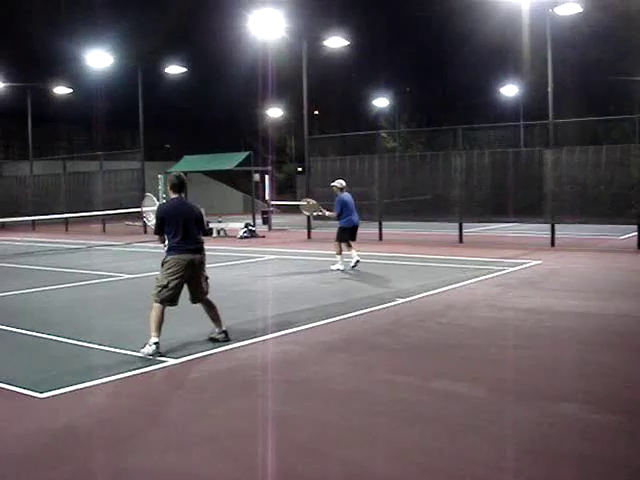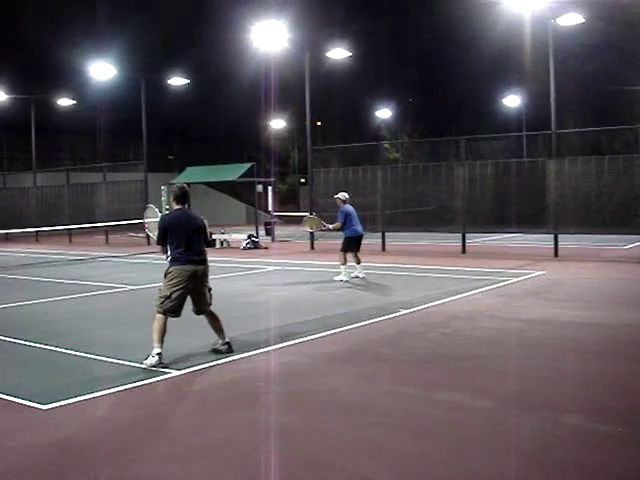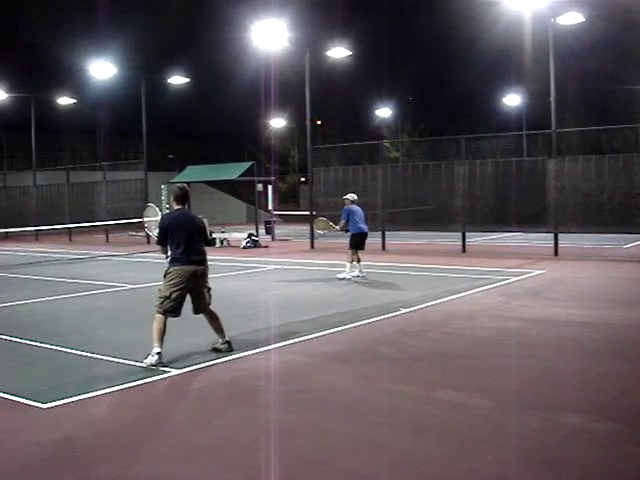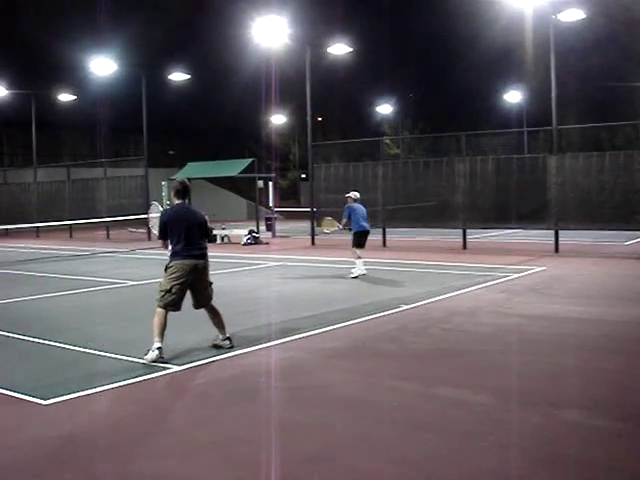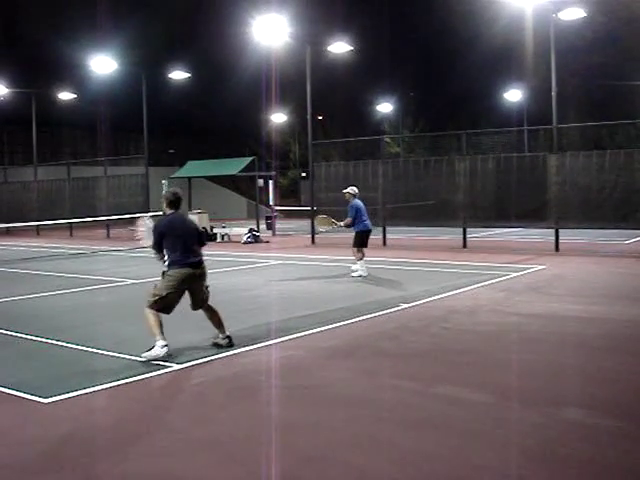
dt=0.4s
person 1, frame 1
left shoulder: (163, 208)
right shoulder: (195, 209)
left elbow: (161, 239)
right elbow: (202, 234)
left hip: (176, 257)
right hip: (197, 255)
left knee: (159, 301)
right knee: (202, 297)
left ankle: (154, 342)
right ankle: (221, 331)
person 1, frame 2
left shoulder: (166, 219)
right shoulder: (198, 220)
left elbow: (164, 250)
right elbow: (205, 245)
left hip: (179, 268)
right hip: (200, 266)
left knee: (161, 312)
right knee: (205, 309)
left ankle: (157, 353)
right ankle: (224, 343)
person 1, frame 3
left shoulder: (166, 219)
right shoulder: (198, 220)
left elbow: (164, 250)
left hip: (179, 268)
right hip: (200, 267)
left knee: (161, 312)
right knee: (205, 308)
left ankle: (156, 352)
right ankle: (224, 341)
person 1, frame 4
left shoulder: (167, 214)
right shoulder: (198, 215)
left elbow: (165, 244)
left hip: (179, 263)
right hip: (201, 261)
left knee: (162, 307)
right knee: (207, 303)
left ankle: (157, 347)
right ankle: (225, 338)
person 1, frame 5
left shoulder: (161, 224)
right shoulder: (190, 223)
left elbow: (159, 254)
left hip: (177, 271)
right hip: (198, 268)
left knee: (151, 308)
right knee: (204, 304)
left ankle: (160, 345)
right ankle: (224, 336)
